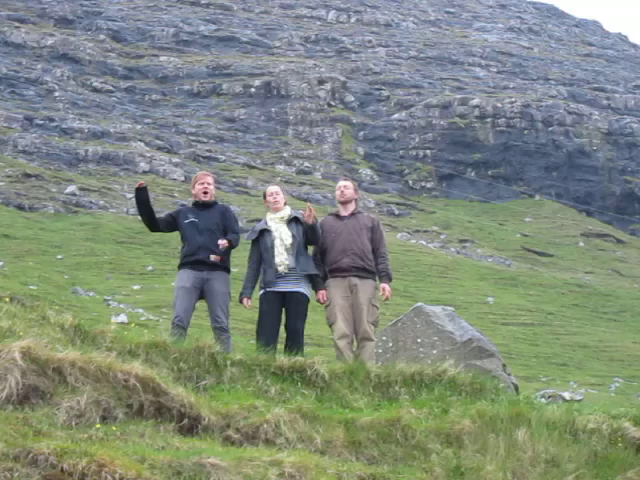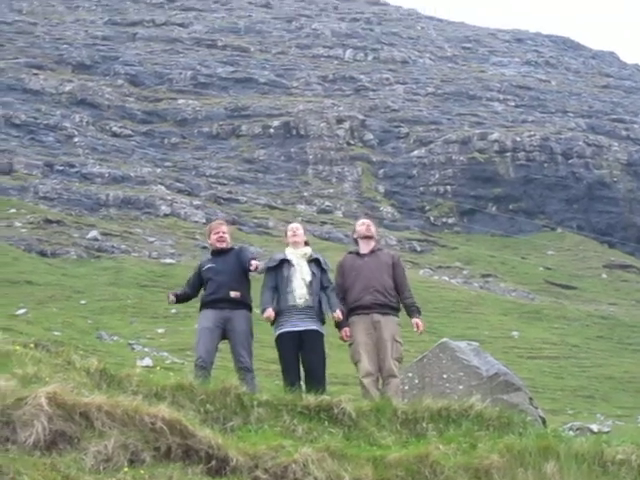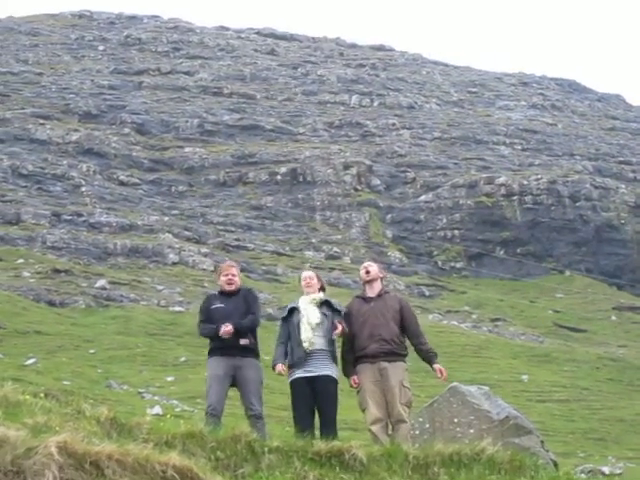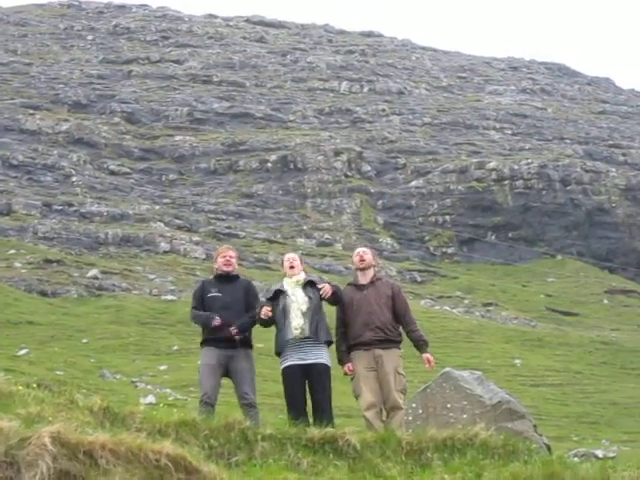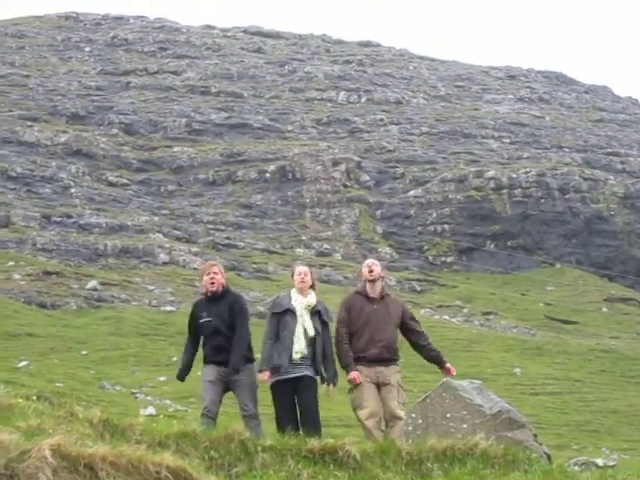
dt=1s
person 1, frame 1
left shoulder: (371, 221)
right shoulder: (325, 224)
left elbow: (381, 254)
right elbow: (318, 257)
left wrist: (385, 279)
right wrist: (319, 286)
left hip: (365, 281)
right hip: (336, 282)
left knee: (366, 333)
right knee: (341, 333)
person 1, frame 2
left shoulder: (391, 258)
right shoulder: (346, 262)
left elbow: (404, 289)
right elbow: (339, 295)
left wrist: (415, 314)
right wrist: (341, 323)
left hip: (388, 318)
right hip: (359, 319)
left knee: (391, 369)
right knee: (367, 371)
person 1, frame 3
left shoulder: (397, 301)
right shoulder: (352, 307)
left elbow: (415, 333)
right elbow: (347, 342)
left wrist: (432, 359)
right wrist: (350, 371)
left hip: (395, 364)
right hip: (366, 366)
left knee: (400, 415)
right knee: (375, 418)
person 1, frame 4
left shoulder: (390, 287)
right shoulder: (346, 293)
left elbow: (407, 320)
right elbow: (341, 330)
left wrist: (423, 348)
right wrist: (344, 359)
left hip: (389, 351)
right hip: (361, 354)
left knee: (395, 401)
right knee: (369, 404)
person 1, frame 5
left shoulder: (396, 304)
right shoulder: (350, 302)
left elbow: (417, 335)
right elbow: (342, 338)
left wrist: (440, 361)
right wrist: (350, 368)
left hip: (389, 367)
right hip: (361, 368)
left knee: (395, 414)
right knee: (369, 414)
person 2, frame 1
left shoulder: (223, 211)
right shoulder: (183, 213)
left elbow: (235, 234)
right elbow: (154, 225)
left wrist: (228, 241)
right wrist: (142, 196)
left hip: (217, 273)
right hip: (189, 271)
left knee: (220, 324)
right knee: (179, 320)
person 2, frame 2
left shoulder: (239, 253)
right shoulder: (204, 264)
left elbow: (248, 259)
right elbow: (191, 289)
left wrist: (253, 262)
right wrist: (177, 296)
left hip: (238, 311)
right hip: (210, 312)
left knee: (244, 363)
right knee: (202, 361)
person 2, frame 3
left shoulder: (248, 295)
right shoulder: (210, 300)
left elbow: (254, 319)
right elbow: (202, 327)
left wrist: (235, 328)
right wrist: (218, 330)
left hip: (248, 358)
right hip: (219, 358)
left knee: (254, 410)
right knee: (213, 408)
person 2, frame 4
left shoulder: (246, 285)
right shoulder: (206, 285)
left elbow: (255, 312)
right elbow: (195, 312)
left wrist: (241, 328)
right wrist: (209, 319)
left hip: (241, 349)
right hip: (212, 348)
left knee: (248, 398)
right knee: (207, 397)
person 2, frame 5
left shoulder: (235, 300)
right shoulder: (199, 306)
left elbow: (242, 332)
right elbow: (193, 338)
left wrist: (236, 362)
right wrist: (185, 365)
left hip: (241, 365)
right hip: (213, 366)
left knee: (250, 411)
right knee: (208, 411)
person 3, frame 1
left shoulder: (299, 219)
right shoulder: (261, 228)
left elbow: (313, 240)
right elbow: (254, 263)
left wrist: (311, 224)
right wrist: (246, 292)
left hip: (298, 284)
right hip: (271, 286)
left knee: (295, 329)
right knee: (266, 330)
person 3, frame 2
left shoulder: (317, 261)
right shoulder: (277, 262)
left elbow: (327, 287)
right elbow: (268, 288)
left wrist: (335, 308)
right wrist: (267, 307)
left hip: (311, 322)
right hip: (285, 322)
left knee: (315, 367)
right knee: (289, 370)
person 3, frame 3
left shoulder: (330, 306)
right shoulder: (292, 310)
left elbow: (339, 323)
right elbow: (282, 341)
left wrist: (341, 327)
right wrist: (279, 361)
left hip: (325, 365)
right hip: (300, 368)
left knee: (328, 414)
right knee: (302, 417)
person 3, frame 4
left shoulder: (314, 285)
right shoulder: (278, 292)
left elbow: (335, 298)
right elbow: (268, 321)
left wrist: (332, 288)
right wrist: (263, 315)
left hip: (316, 349)
right hip: (291, 352)
left knee: (322, 401)
right knee: (295, 403)
person 3, frame 5
left shoulder: (319, 309)
right shoulder: (280, 303)
left elbow: (326, 343)
right elbow: (269, 338)
left wrist: (331, 376)
right wrist: (265, 367)
left hip: (307, 370)
right hip: (281, 370)
left knee: (310, 413)
right knee: (285, 418)
